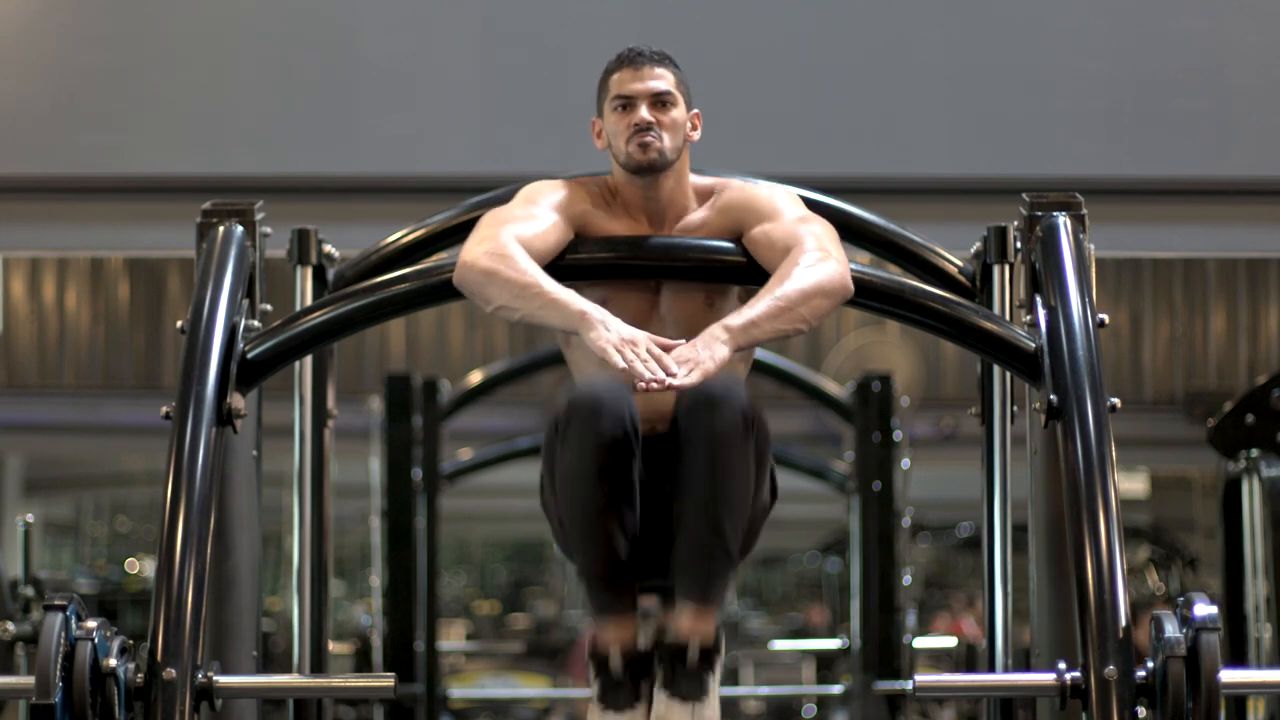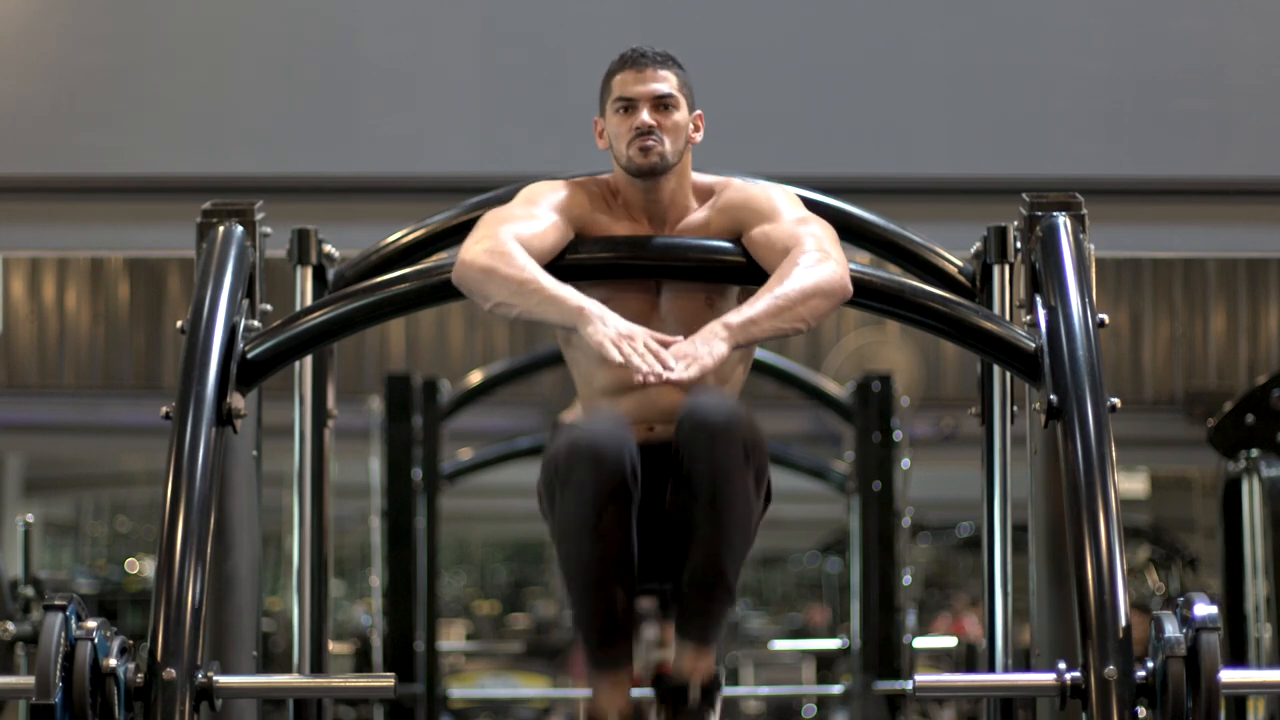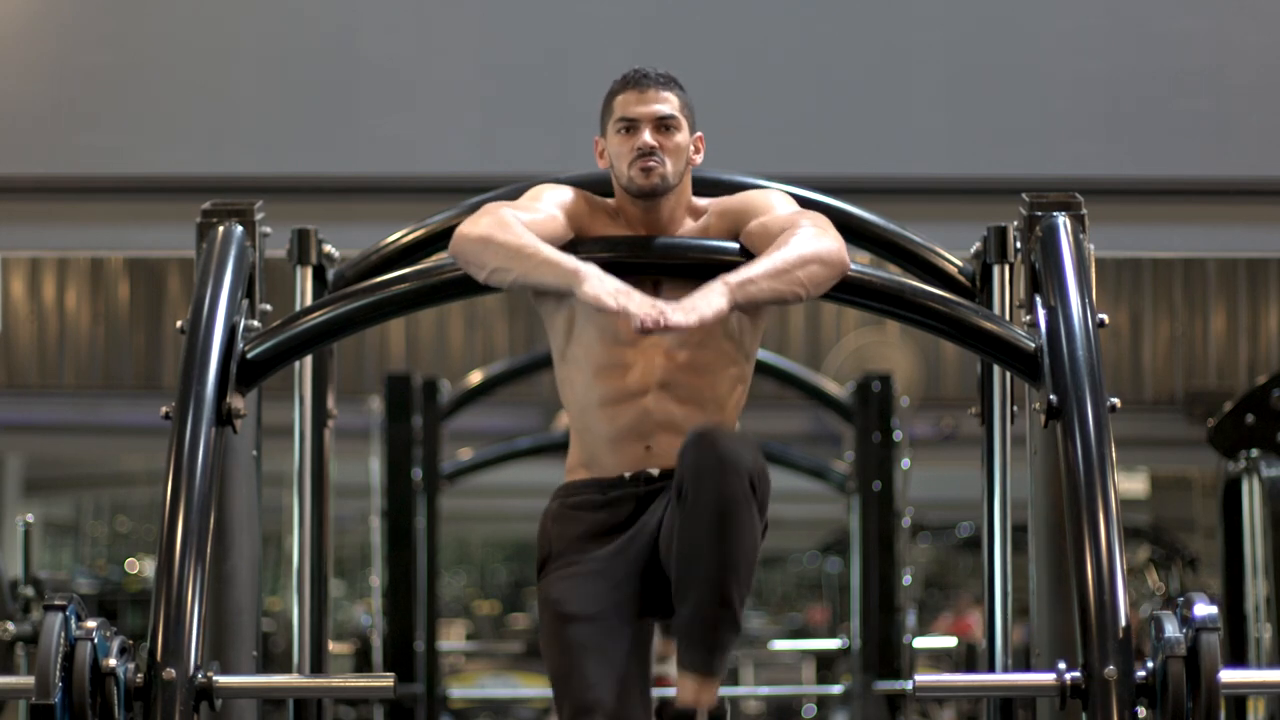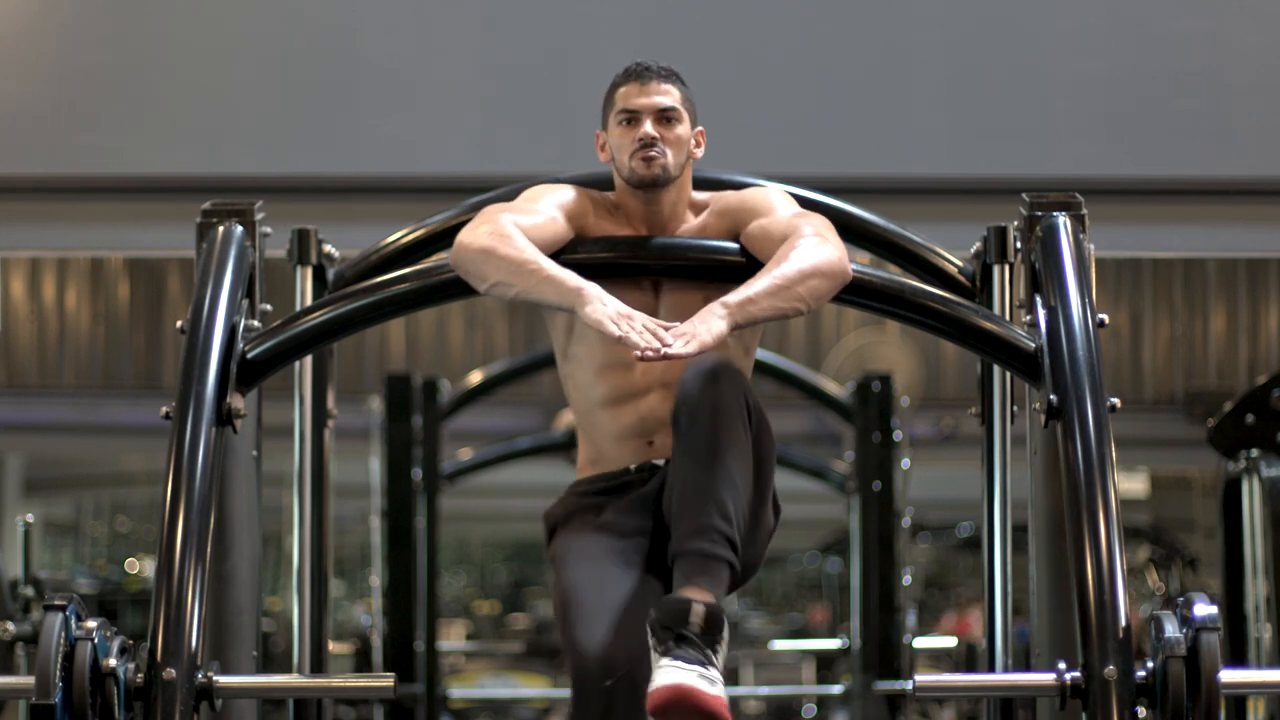
dt=0.3s
person 1, frame 1
left shoulder: (745, 206)
right shoulder: (568, 206)
left elbow: (829, 274)
right elbow: (476, 265)
left wrist: (722, 335)
right wrist: (593, 321)
left hip: (710, 482)
right hip: (604, 490)
left knee: (722, 399)
right knee: (592, 406)
left ankle: (693, 639)
right ankle: (616, 645)
person 1, frame 2
left shoulder: (745, 205)
right shoulder: (568, 202)
left elbow: (828, 274)
right elbow: (475, 264)
left wrist: (720, 332)
right wrist: (590, 316)
left hip: (711, 473)
right hip: (600, 479)
left knee: (715, 422)
right knee: (590, 443)
person 1, frame 3
left shoulder: (741, 217)
right shoulder: (570, 214)
left elbow: (826, 251)
right elbow: (473, 240)
left wrist: (719, 293)
right wrist: (589, 278)
left hip: (709, 495)
right hip: (591, 515)
left knee: (721, 461)
person 1, frame 4
left shoulder: (744, 210)
right shoulder: (569, 209)
left elbow: (827, 258)
right elbow: (475, 246)
left wrist: (721, 315)
right wrist: (589, 299)
left hip: (712, 487)
right hip: (605, 504)
left knee: (716, 391)
left ankle: (692, 641)
